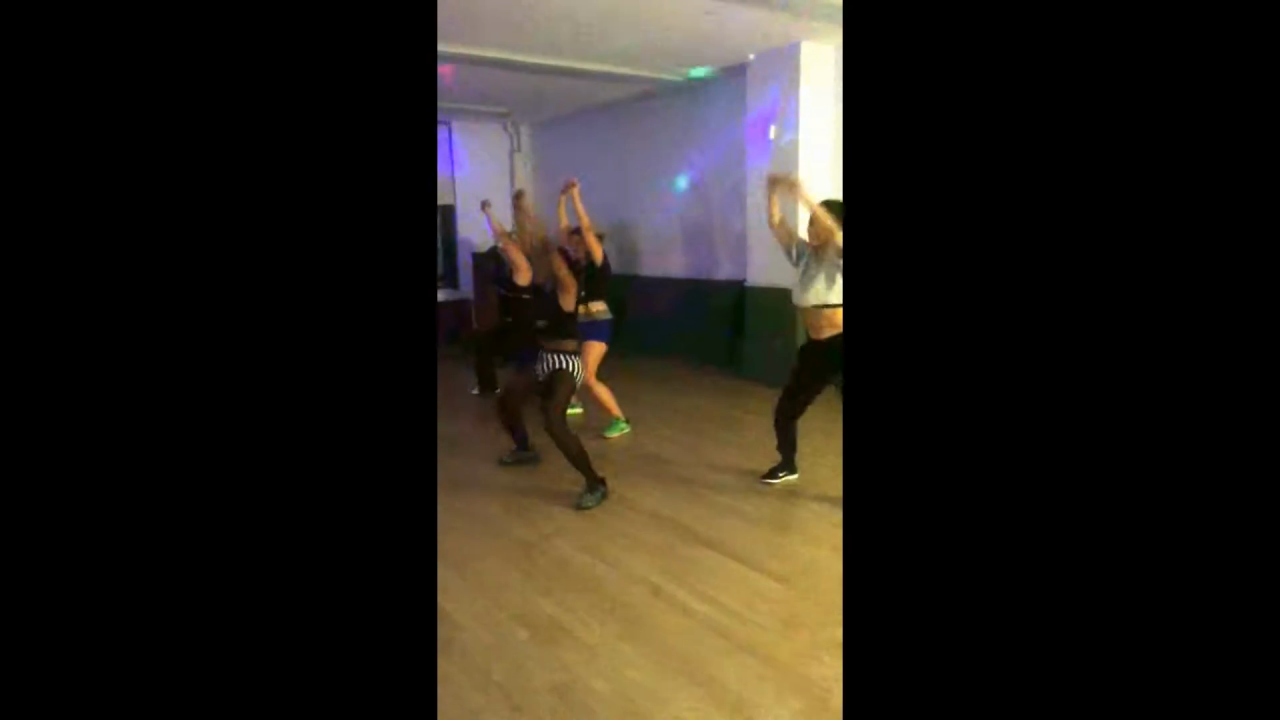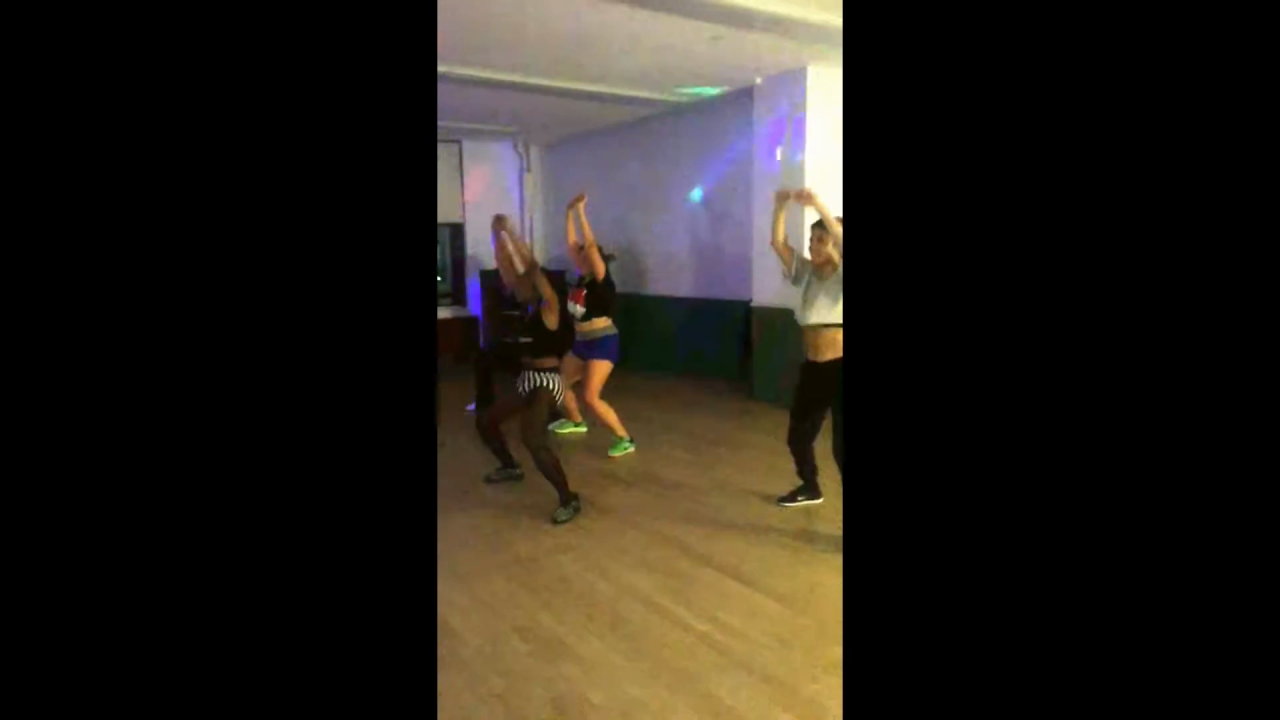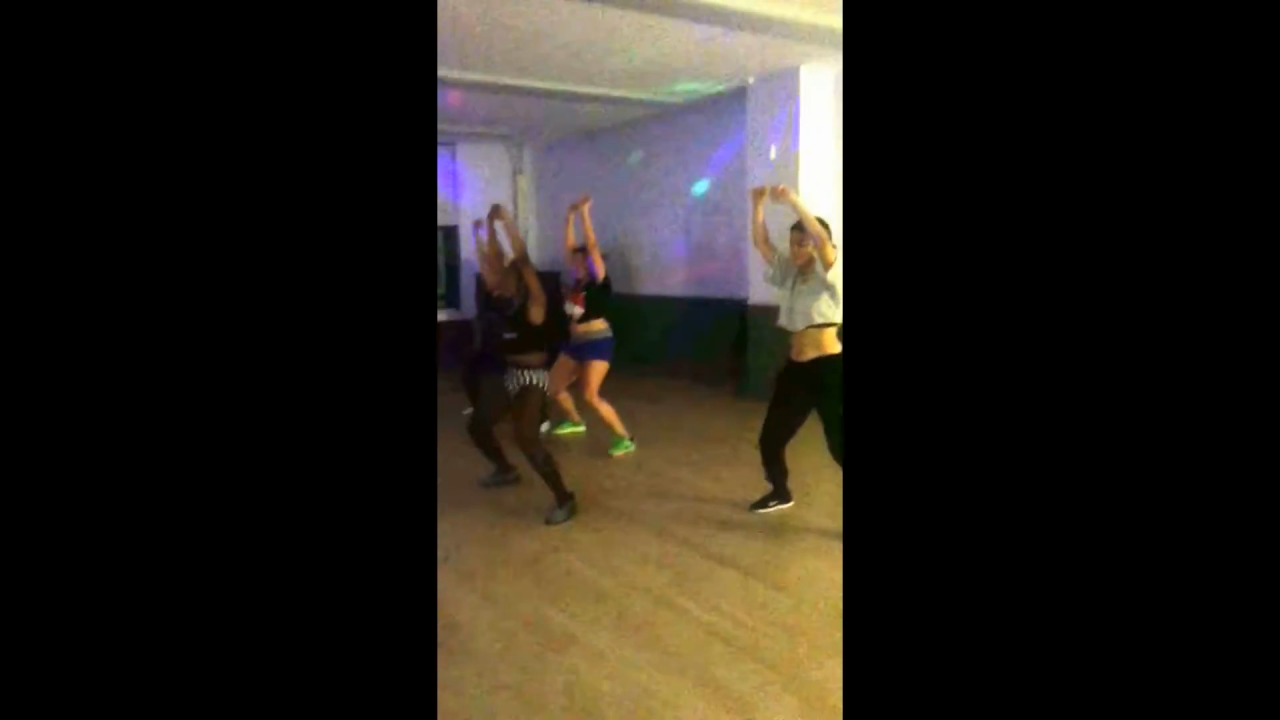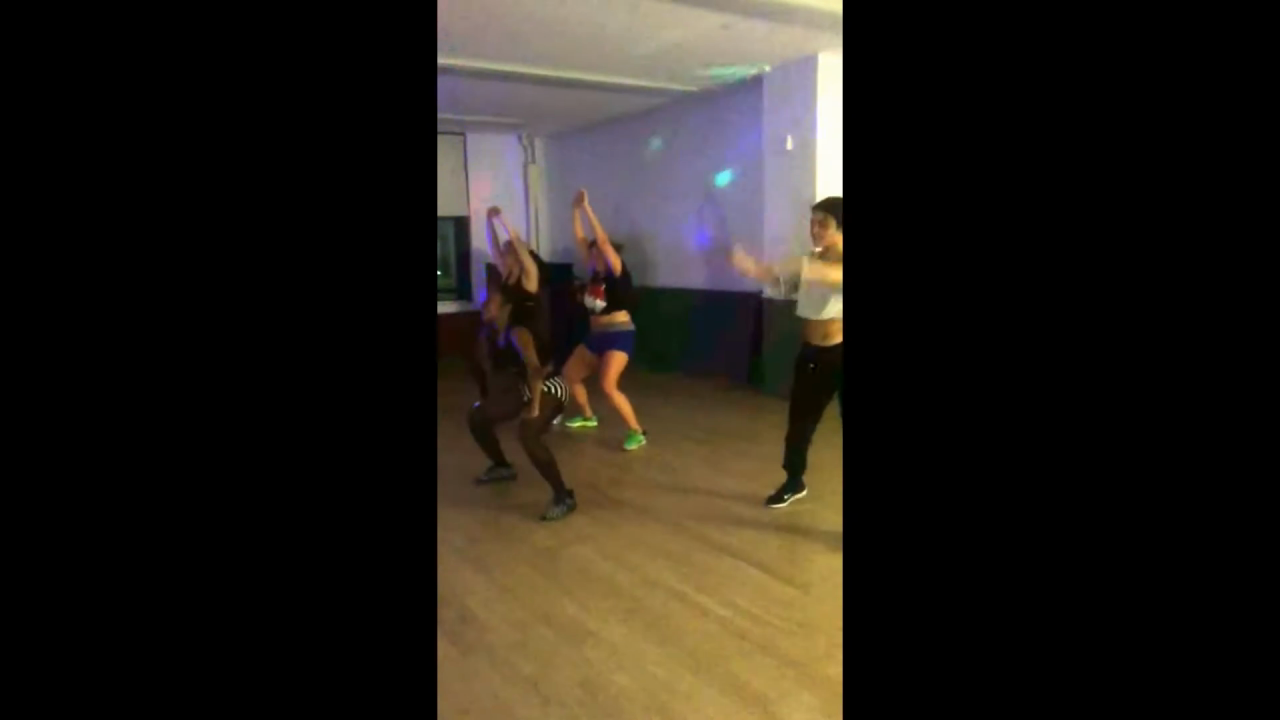
dt=1s
person 1, frame 1
left shoulder: (840, 256)
right shoulder: (806, 253)
left elbow: (830, 228)
right elbow: (778, 226)
left wrist: (801, 194)
right wrist: (773, 195)
left hip: (840, 345)
right hip: (816, 347)
right knee: (785, 411)
right ankle: (788, 464)
person 1, frame 2
left shoulder: (841, 274)
right shoulder: (806, 271)
left elbow: (841, 239)
right elbow: (778, 244)
left wrist: (818, 205)
right wrist: (780, 208)
left hip: (839, 368)
right hip: (813, 368)
left knee: (841, 445)
right knee: (798, 435)
right ankle: (811, 488)
person 1, frame 3
left shoulder: (829, 275)
right shoulder: (789, 273)
left elbow: (823, 239)
right elbow: (761, 242)
left wrist: (792, 200)
right wrist: (758, 204)
left hip: (829, 368)
right hip: (796, 369)
left knee: (839, 445)
right knee: (770, 439)
right ankle: (781, 492)
person 1, frame 4
right shoulder: (808, 262)
left elbow: (836, 277)
right elbow: (772, 276)
left wrist: (806, 267)
right wrist: (747, 264)
left hip: (839, 354)
right hip: (813, 355)
right knee: (798, 426)
right ankle: (795, 483)
person 2, frame 1
left shoulder: (567, 290)
left elbow: (547, 251)
right elbow: (527, 252)
left hip: (565, 364)
right hip: (543, 362)
left knee: (554, 423)
right knee: (506, 401)
left ankle: (596, 484)
right ankle: (524, 449)
person 2, frame 2
left shoulder: (549, 308)
right shoulder: (529, 309)
left elbow: (532, 269)
right elbow: (508, 268)
left wrist: (509, 231)
right wrist: (499, 233)
left hip: (545, 382)
right hip: (526, 380)
left knee: (532, 438)
right knee: (484, 420)
left ankle: (569, 499)
right ankle: (510, 467)
person 2, frame 3
left shoulder: (534, 303)
right shoulder: (504, 302)
left elbow: (523, 263)
right elbow: (491, 262)
left wrist: (507, 221)
right wrist: (489, 223)
left hip: (532, 377)
right hip: (509, 376)
left knee: (525, 436)
right knee: (477, 423)
left ankle: (565, 499)
right ankle: (506, 471)
person 2, frame 4
left shoulder: (518, 333)
right shoulder: (489, 332)
left elbow: (535, 369)
right elbow: (488, 363)
left wrist: (534, 408)
right wrist: (493, 394)
left hip: (549, 390)
right hip: (521, 389)
left knee: (528, 434)
right knee: (477, 417)
left ankle: (564, 497)
right ankle: (501, 467)
person 3, frame 1
left shoulder: (598, 264)
right shoulder: (574, 263)
left elbow: (587, 230)
right elbow: (564, 228)
left wrist: (576, 196)
right wrist: (562, 198)
left hip: (597, 325)
right hip: (575, 324)
left knee: (587, 377)
left ankle: (620, 420)
person 3, frame 2
left shoulder: (602, 281)
right shoulder: (582, 279)
left elbow: (590, 245)
right elbow: (572, 244)
left wrist: (581, 211)
right wrist: (569, 213)
left hip: (604, 341)
right hip: (583, 342)
left knee: (591, 396)
right knee: (559, 382)
left ankle: (625, 439)
right ankle: (576, 421)
person 3, frame 3
left shoulder: (599, 282)
right shoulder: (578, 282)
left elbow: (592, 247)
right elbow: (570, 246)
left wrist: (585, 213)
right wrist: (571, 216)
left hip: (598, 342)
right hip: (576, 343)
left knee: (590, 395)
right knee: (553, 385)
left ankle: (626, 438)
right ankle: (575, 421)
person 3, frame 4
left shoulder: (619, 274)
right shoulder: (596, 273)
left elbow: (603, 241)
right elbow: (580, 241)
left wrist: (587, 209)
right wrist: (576, 210)
left hip: (619, 335)
right hip: (596, 336)
left knee: (607, 386)
right knee: (569, 376)
left ankle: (637, 433)
right ankle: (588, 416)
person 4, frame 1
right shoulder: (504, 269)
right elbow: (498, 237)
right wrist: (487, 212)
left hip: (525, 328)
right hip: (509, 325)
right knee: (483, 344)
right ankle: (488, 386)
person 4, frame 2
right shoulder: (506, 286)
right elbow: (500, 256)
left wrist: (505, 229)
right wrist: (496, 231)
left hip: (519, 345)
right hip: (505, 343)
right knee: (483, 361)
left ankle: (553, 414)
right ankle: (484, 403)
person 4, frame 3
right shoulder: (490, 291)
left elbow: (495, 257)
right elbow: (482, 259)
right wrist: (476, 232)
right hip: (491, 348)
left ankle: (541, 417)
person 4, frame 4
left shoulder: (530, 275)
right shoulder: (506, 276)
left elbow: (518, 245)
right elbow: (494, 248)
left wrist: (502, 221)
right wrist: (490, 220)
left hip: (528, 336)
